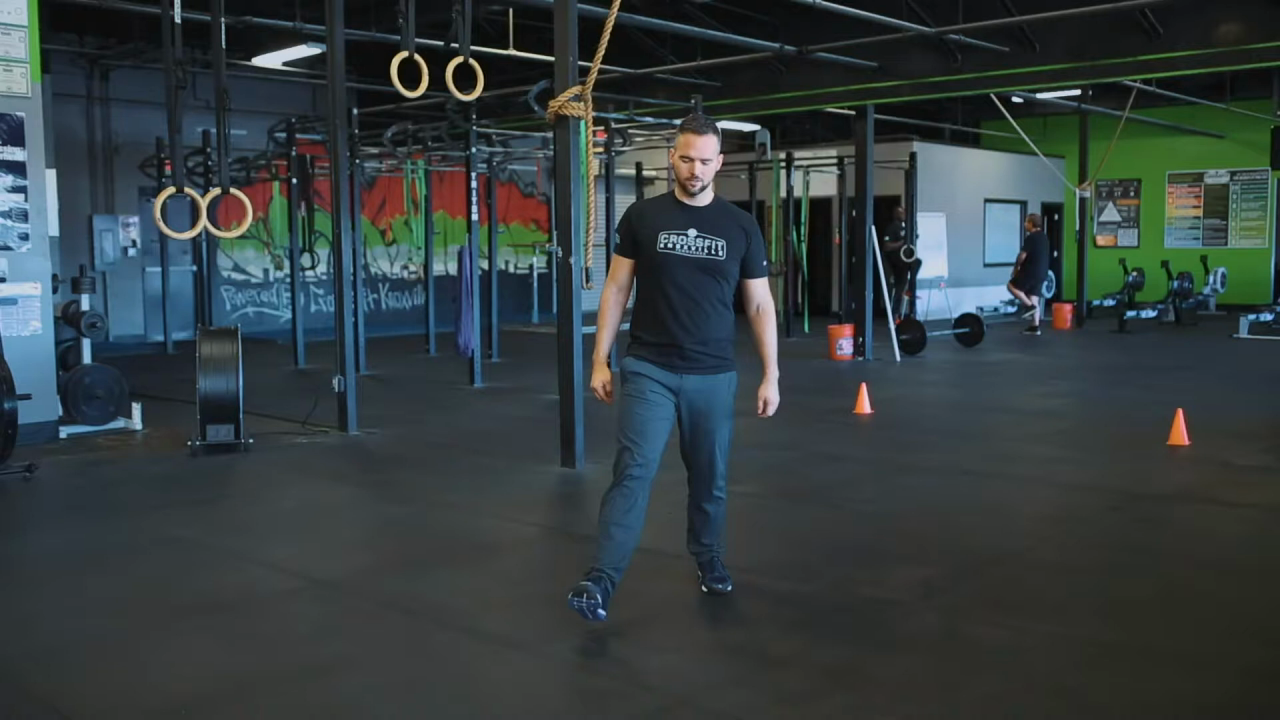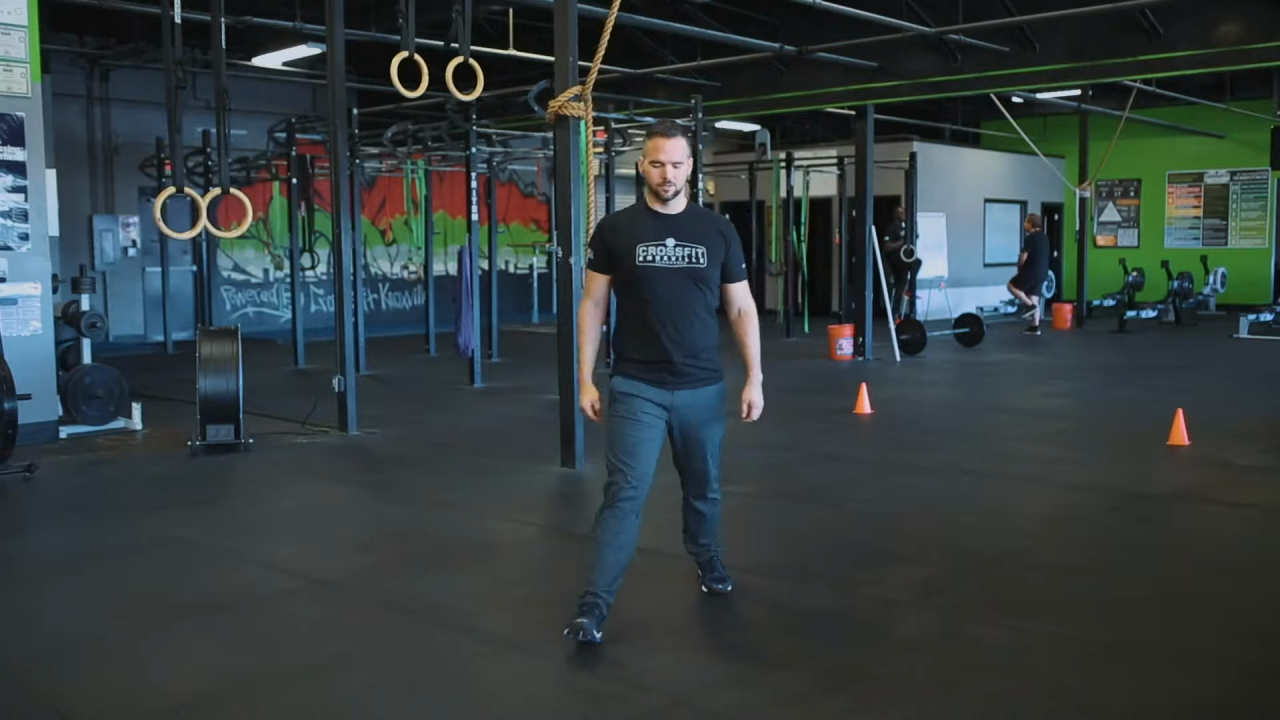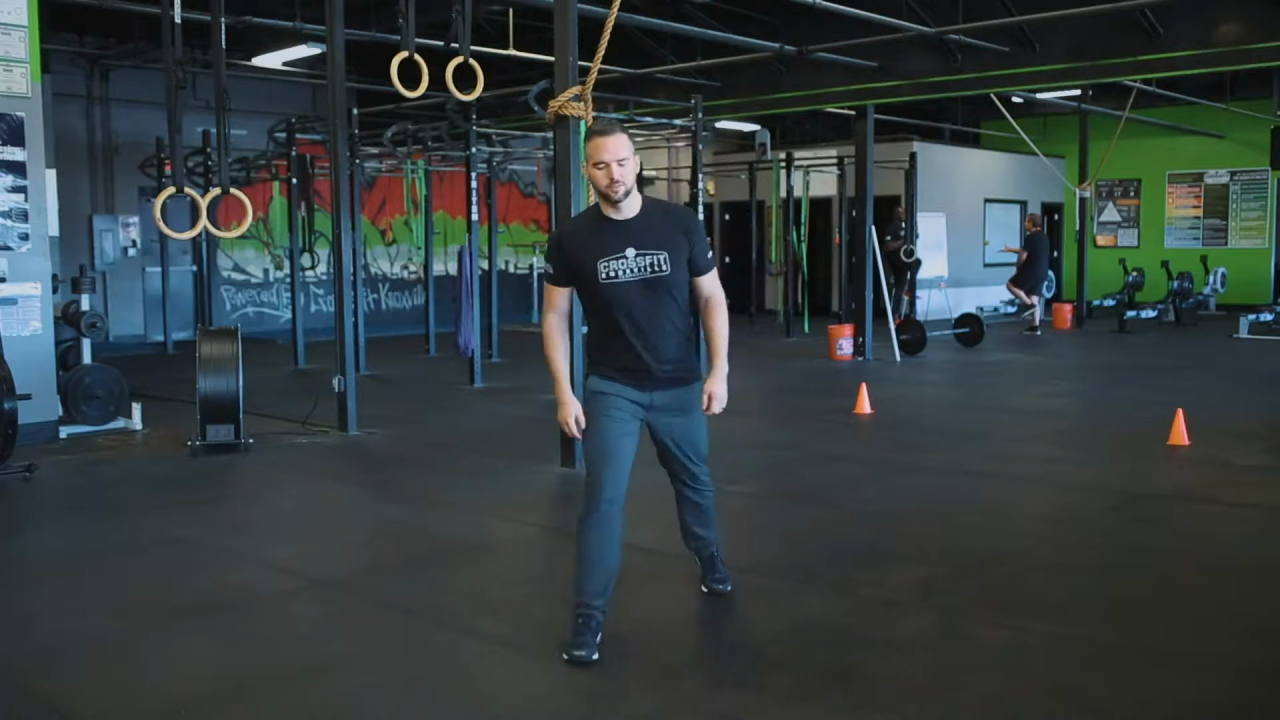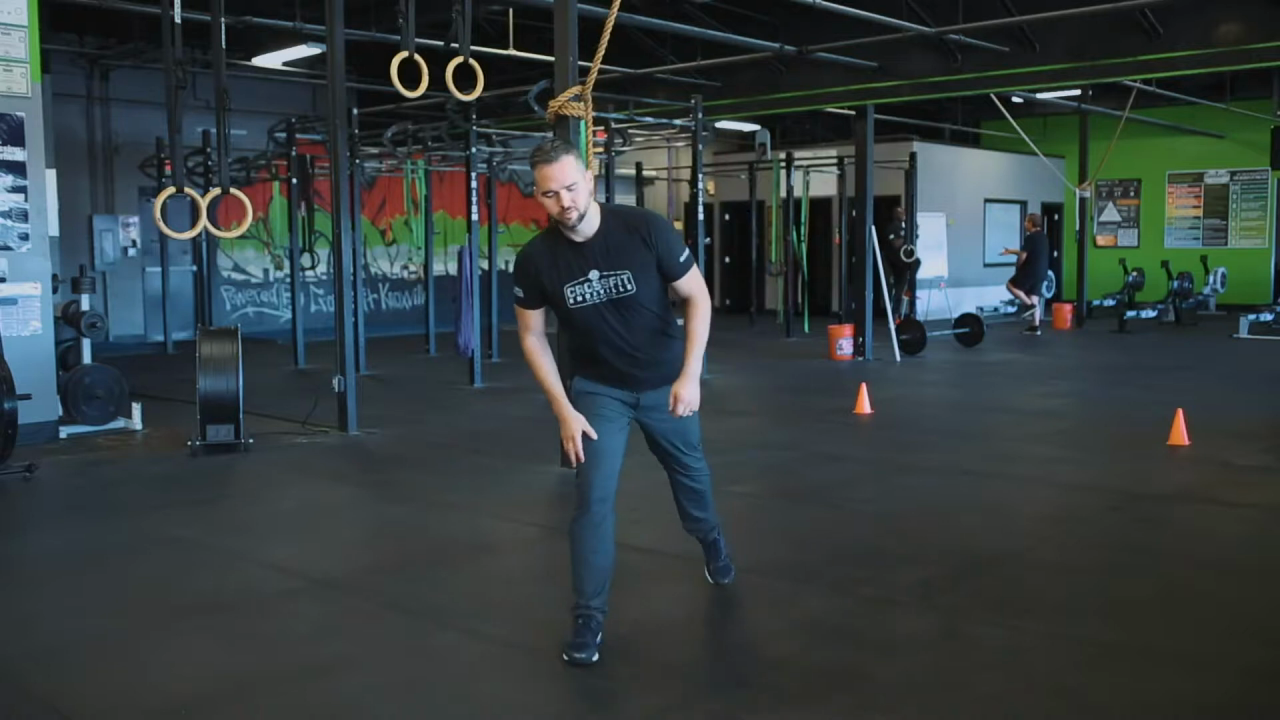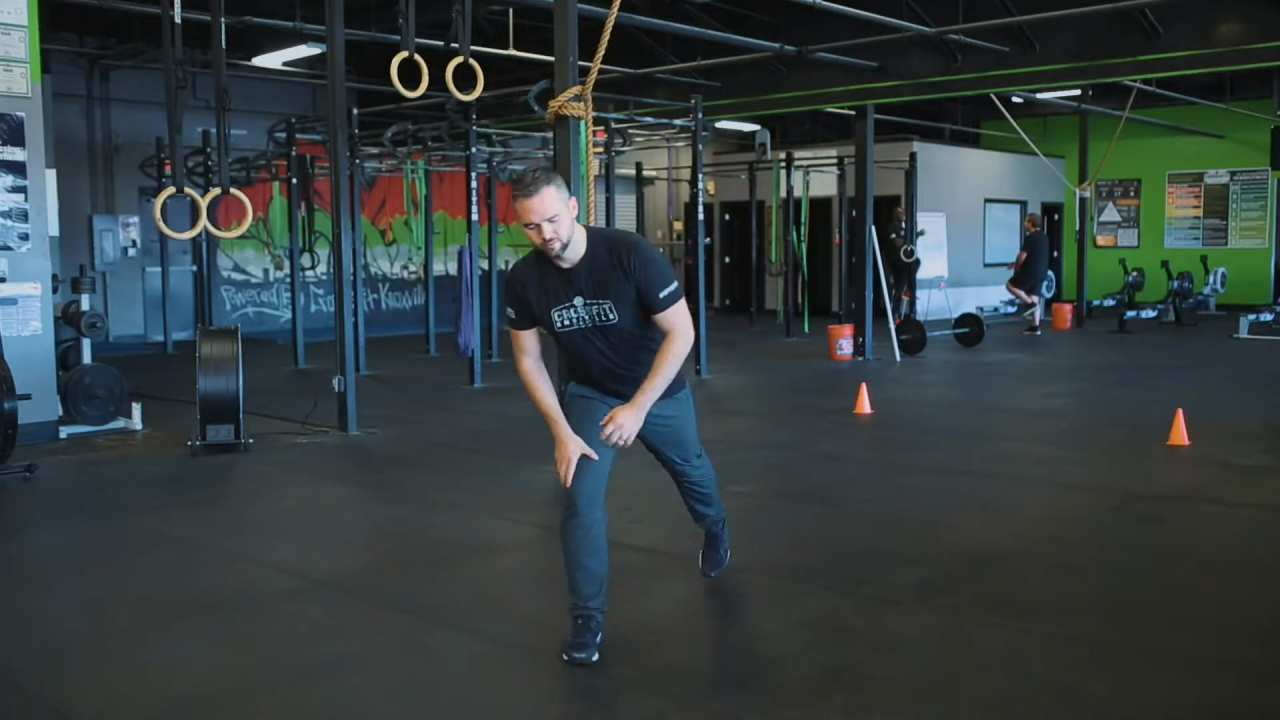
dt=0.2s
person 1, frame 1
left shoulder: (741, 226)
right shoulder: (642, 216)
left elbow: (760, 304)
right elbow: (616, 289)
left wrist: (770, 375)
right wrist: (600, 360)
left hip: (713, 375)
right hip: (648, 369)
left knee: (710, 477)
right knee: (633, 470)
left ankle: (708, 556)
right ankle: (600, 582)
person 1, frame 2
left shoulder: (717, 230)
right shoulder: (615, 228)
left elbow: (740, 307)
right elbow: (592, 306)
left wrist: (754, 378)
right wrist: (585, 380)
left hip: (702, 388)
right hip: (635, 387)
left knee: (702, 486)
right knee: (625, 491)
left ankle: (706, 558)
right ankle: (593, 605)
person 1, frame 3
left shoulder: (679, 222)
right shoulder: (571, 238)
left elbow: (712, 298)
right elbow: (554, 317)
left wrist: (719, 371)
right wrist: (563, 393)
left hip: (680, 385)
right hip: (611, 389)
left knee: (693, 481)
right knee: (604, 497)
left ankle: (707, 554)
right ankle: (589, 616)
person 1, frame 4
left shoulder: (646, 228)
right shoulder: (534, 259)
left elbow: (697, 296)
right elbow: (532, 336)
left wrist: (691, 375)
right wrist: (563, 409)
left hip: (666, 381)
right hip: (598, 387)
left knee: (688, 467)
right knee: (594, 496)
left ankle: (711, 541)
right ankle: (588, 616)
person 1, frame 5
left shoulder: (631, 253)
right shoulder: (523, 280)
left elbow: (682, 331)
right elbow: (528, 360)
left wrist: (639, 407)
right wrist: (562, 431)
left hip: (659, 388)
right hip: (590, 394)
left knee: (690, 468)
right knee: (581, 498)
left ankle: (715, 527)
right ankle: (587, 618)
